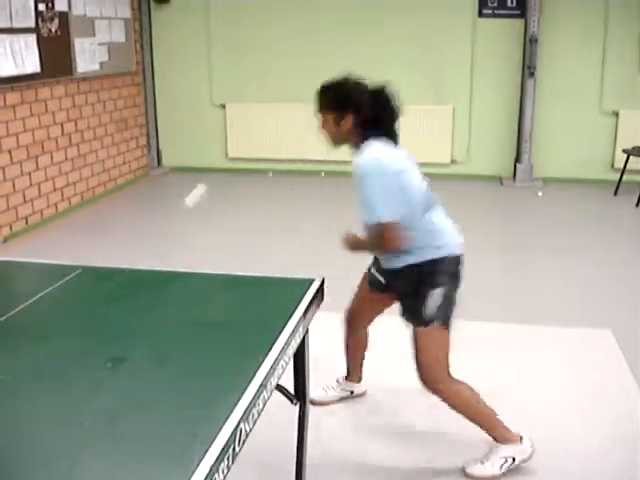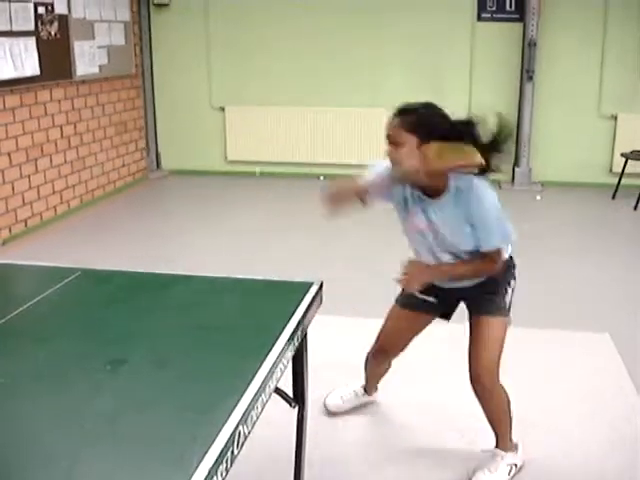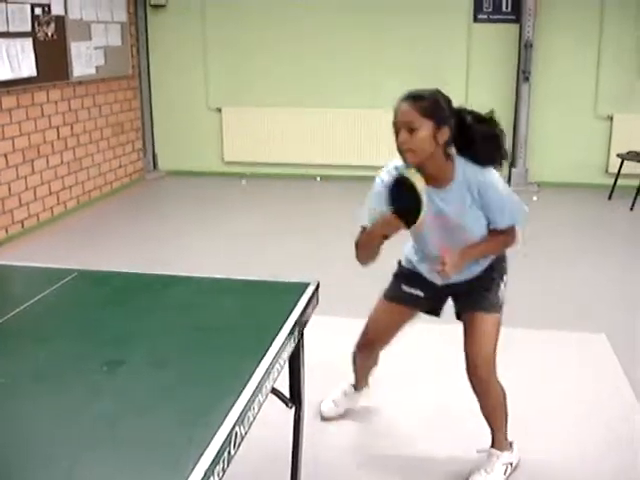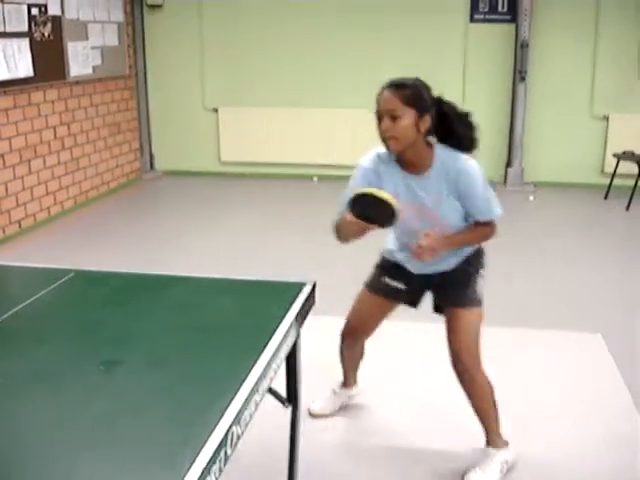
dt=0.2s
person 1, frame 1
left shoulder: (370, 164)
right shoulder: (381, 150)
left elbow: (392, 241)
left wrist: (359, 244)
left hip: (429, 264)
right hip: (403, 262)
left knee: (434, 379)
right knee: (354, 318)
left ankle: (510, 442)
right ankle: (352, 382)
person 1, frame 2
left shoulder: (476, 194)
right shoulder: (393, 180)
left elbow: (494, 261)
right elbow: (334, 199)
left wrist: (433, 271)
right wrist: (368, 186)
left hip: (487, 281)
right hip: (431, 278)
left knee: (483, 376)
right knee: (382, 351)
right ankle: (368, 390)
person 1, frame 3
left shoulder: (482, 178)
right shoulder: (393, 179)
left elbow: (508, 234)
right elbow: (363, 255)
left wrist: (463, 254)
right wrist: (381, 229)
left hip: (479, 274)
right hip: (420, 270)
left knee: (480, 369)
right knee: (369, 341)
right ankle: (357, 389)
person 1, frame 4
left shoulder: (460, 168)
right shoulder: (375, 166)
left elbow: (486, 228)
right elbow: (343, 228)
left wrist: (443, 242)
right wrist: (351, 225)
left hip: (457, 266)
right hip: (401, 261)
left knee: (465, 363)
right knee: (354, 330)
left ankle: (498, 447)
right ankle: (347, 387)
